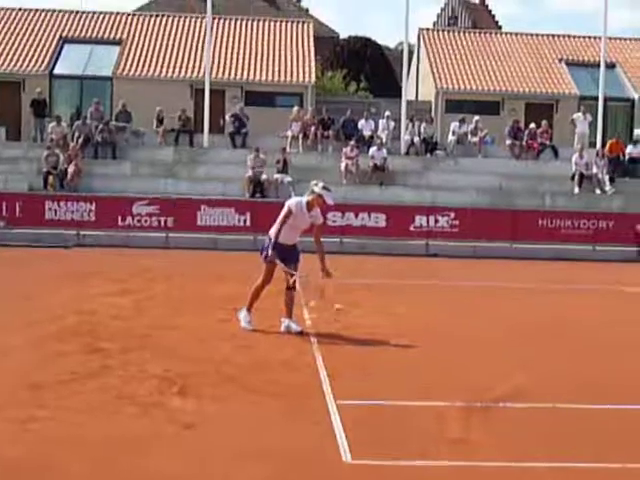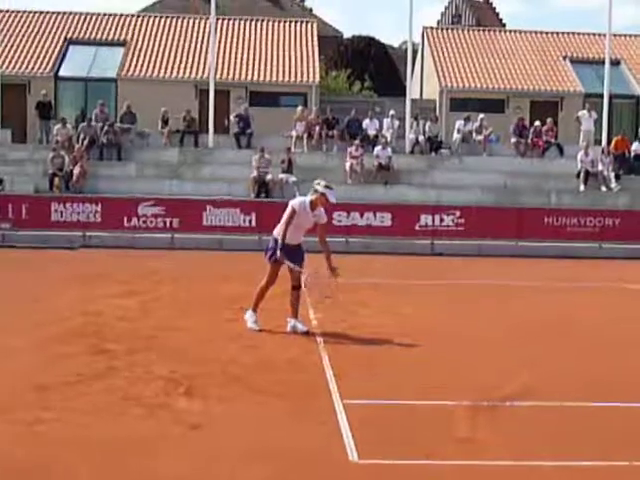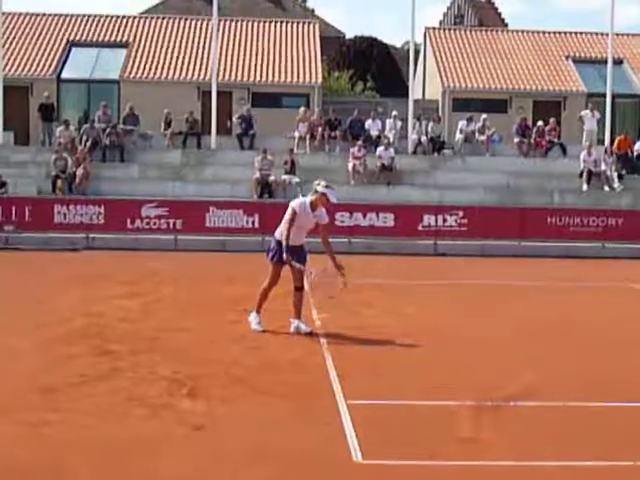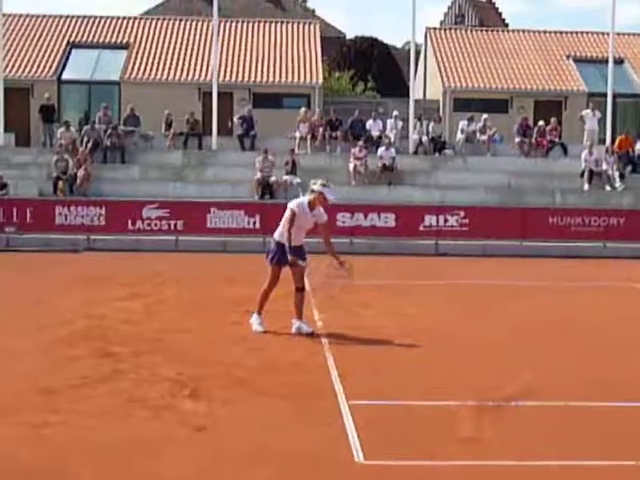
dt=0.1s
person 1, frame 1
left shoulder: (317, 215)
right shoulder: (295, 204)
left elbow: (318, 241)
right elbow: (279, 226)
left wrist: (323, 266)
right wrist: (272, 247)
left hip: (291, 247)
right hip: (276, 243)
left knee: (292, 283)
right knee: (265, 280)
left ankle: (287, 321)
right ankle: (246, 313)
person 1, frame 2
left shoulder: (320, 214)
right shoulder: (298, 203)
left elbow: (322, 241)
right elbow: (284, 227)
left wrist: (330, 264)
right wrist: (280, 248)
left hip: (296, 247)
right hip: (280, 243)
left knee: (297, 283)
right knee: (270, 281)
left ankle: (293, 321)
right ankle: (252, 313)
person 1, frame 3
left shoulder: (322, 215)
right shoulder: (298, 205)
left elbow: (325, 241)
right elbow: (287, 228)
left wrist: (335, 262)
right wrist: (285, 251)
left hip: (298, 247)
right hip: (281, 243)
left knee: (299, 284)
right knee: (272, 281)
left ankle: (296, 321)
right ankle: (255, 315)
person 1, frame 4
left shoulder: (320, 214)
right shoulder: (296, 205)
left elbow: (326, 240)
right elbow: (287, 230)
left wrist: (337, 259)
right wrist: (289, 252)
left hip: (298, 247)
right hip: (281, 244)
left knee: (300, 285)
right knee: (272, 283)
left ankle: (298, 322)
right ankle: (257, 316)
